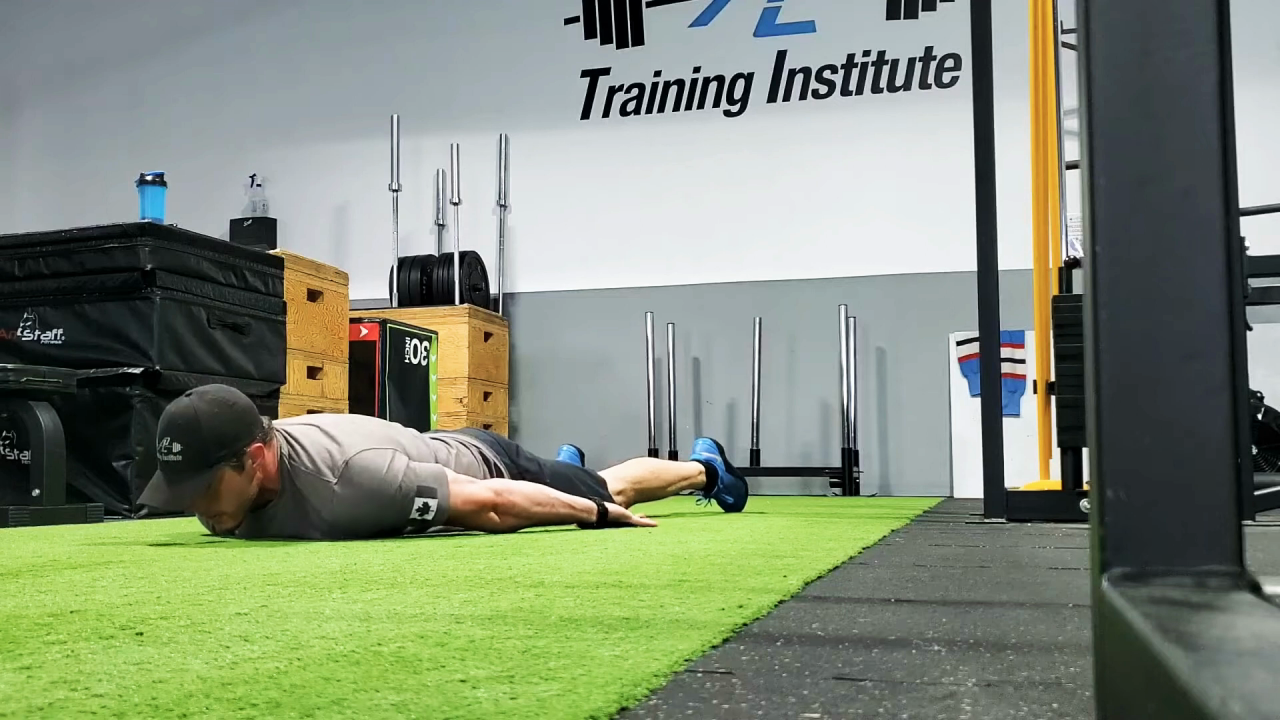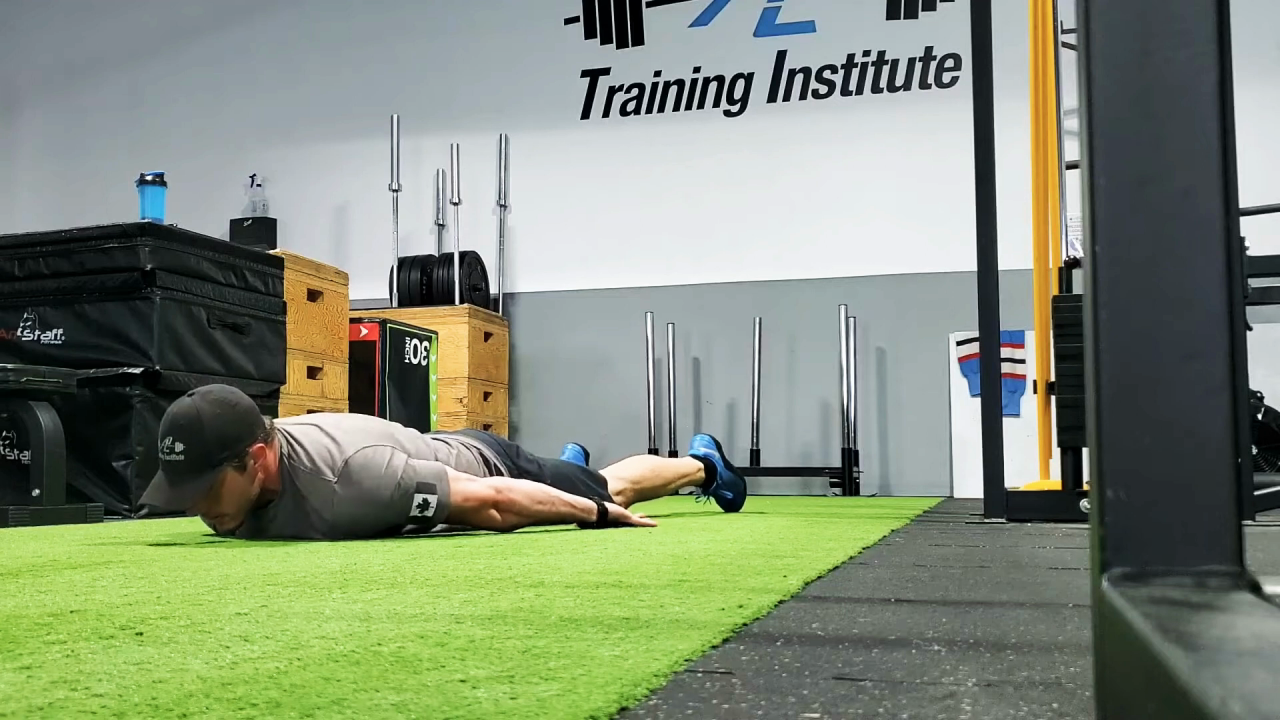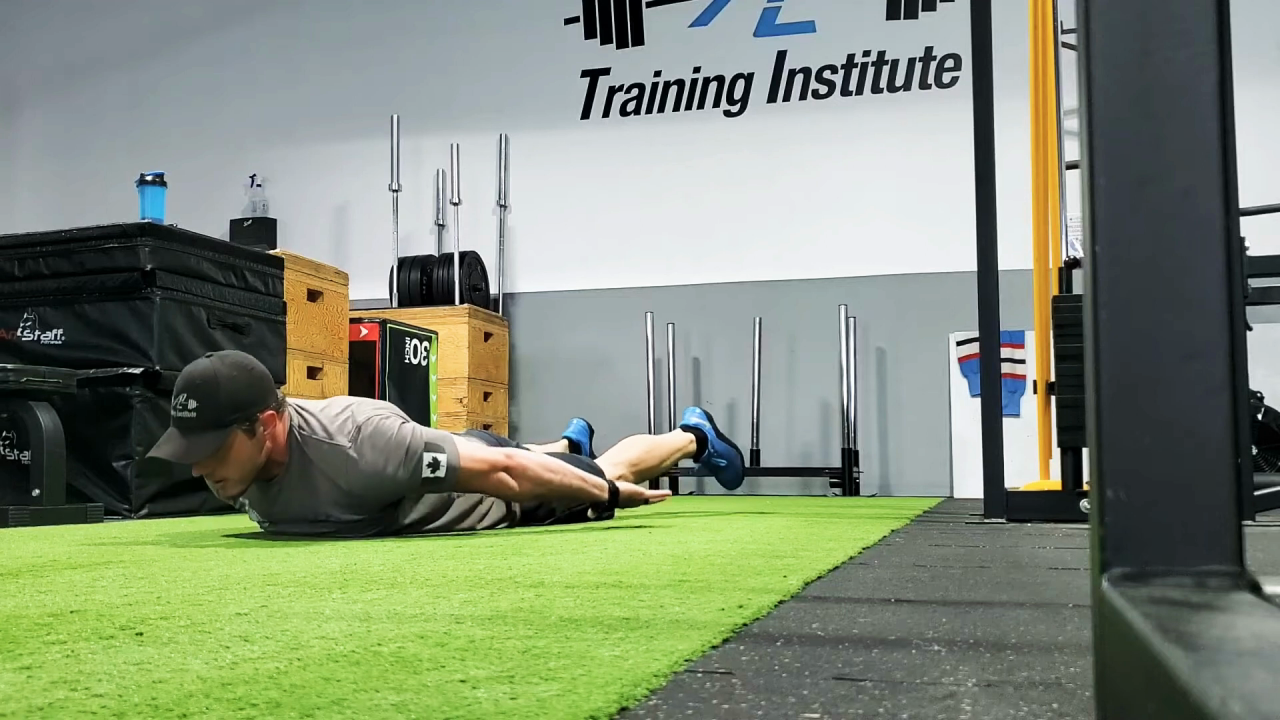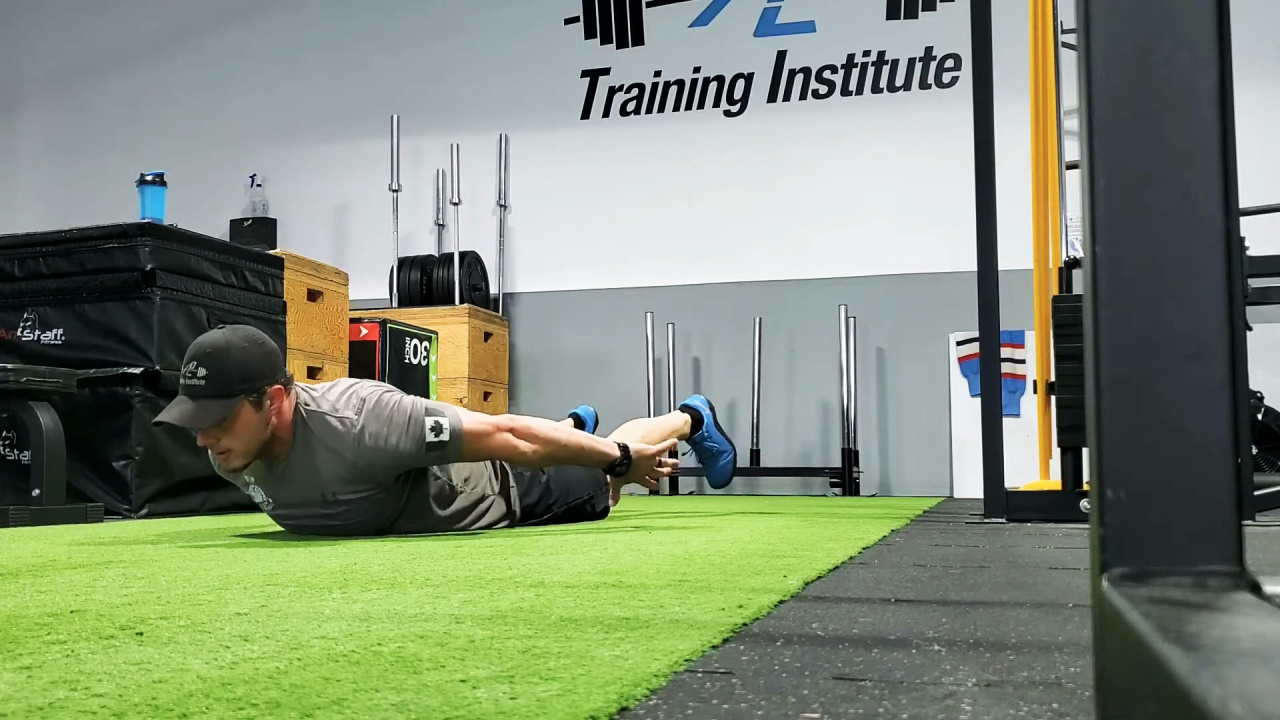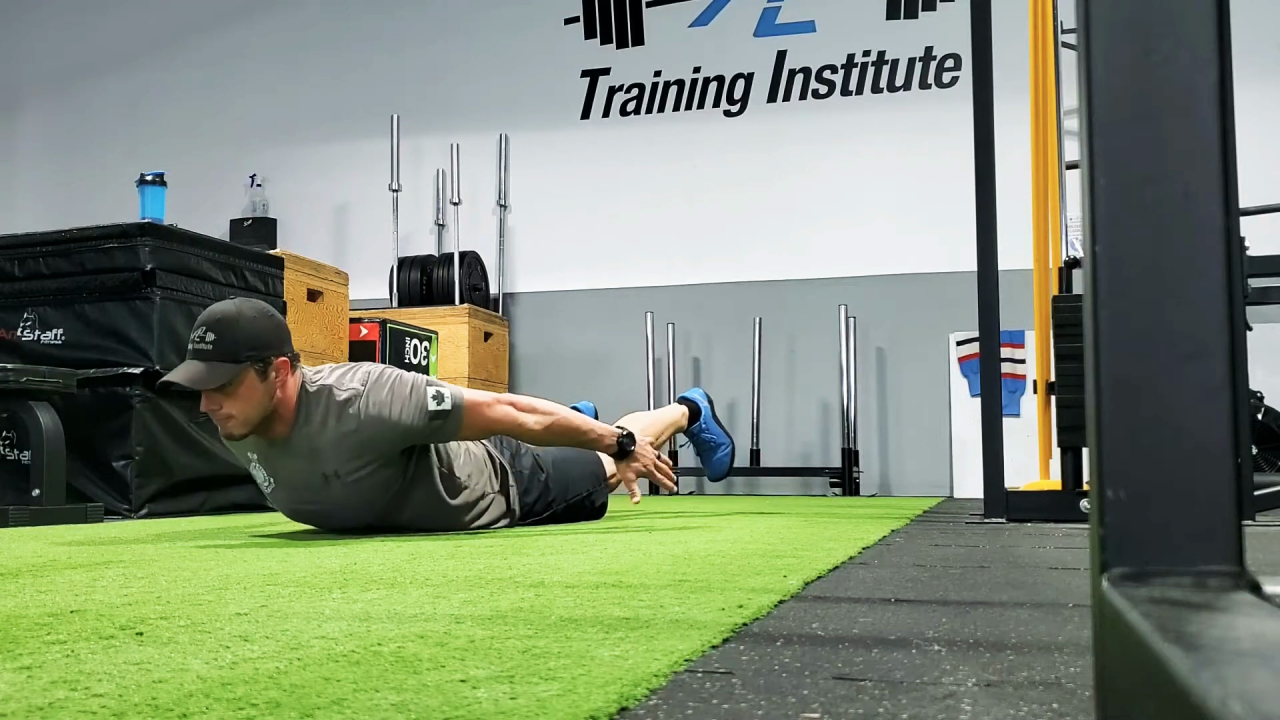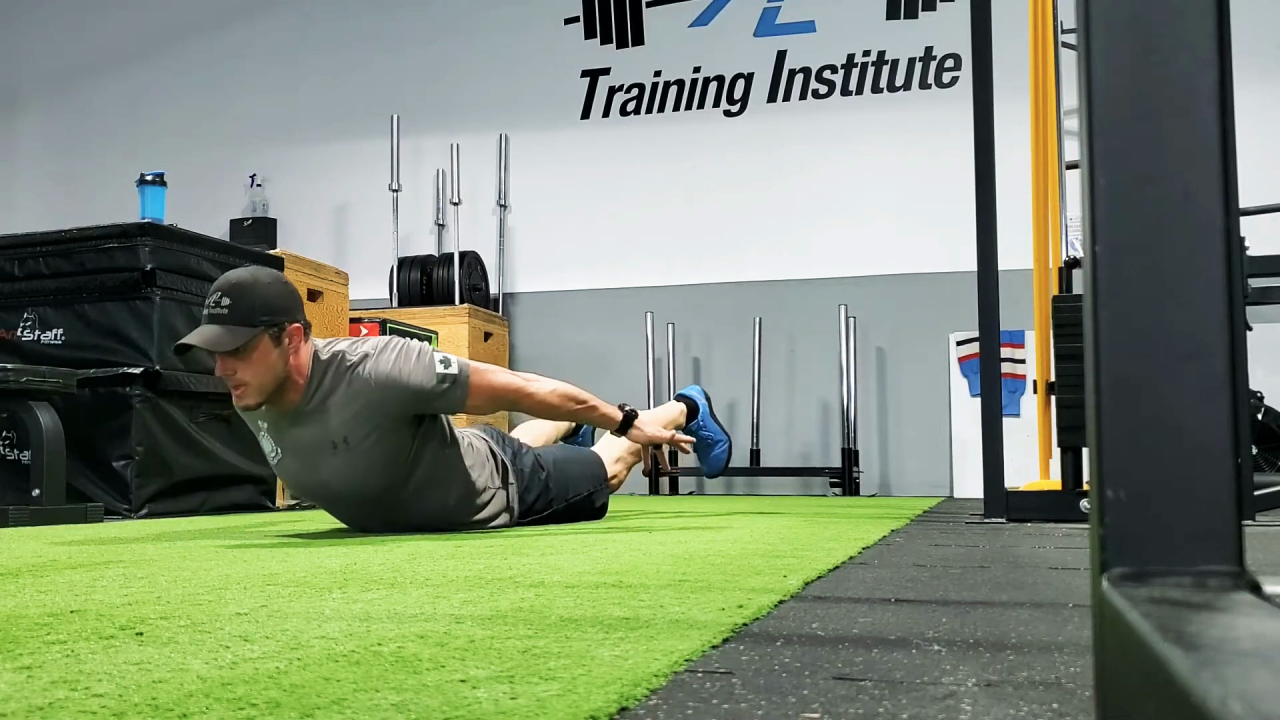
dt=0.4s
person 1, frame 1
left shoulder: (344, 477)
right shoulder: (230, 470)
left elbow: (493, 504)
left wrist: (600, 513)
left hip: (484, 471)
right hip: (438, 456)
left knee: (612, 490)
left ankle: (705, 469)
person 1, frame 2
left shoulder: (342, 477)
right shoulder: (232, 476)
left elbow: (493, 500)
left wrist: (602, 516)
left hip: (484, 474)
right hip: (439, 459)
left knee: (611, 490)
left ankle: (703, 464)
right ankle: (569, 461)
person 1, frame 3
left shoulder: (352, 446)
right shoulder: (235, 464)
left elbow: (503, 471)
left wrist: (612, 494)
left hip: (496, 499)
right hip: (444, 485)
left knee: (609, 476)
left ankle: (693, 436)
right ankle: (569, 443)
person 1, frame 4
left shoulder: (357, 424)
right shoulder: (231, 453)
left elbow: (505, 434)
left wrist: (623, 459)
left hip: (496, 499)
right hip: (444, 477)
left knee: (602, 481)
left ankle: (689, 420)
right ankle: (575, 423)
person 1, frame 5
left shoulder: (360, 401)
right shoulder: (237, 430)
left elbow: (509, 412)
left wrist: (622, 446)
left hip: (496, 497)
left knee: (605, 470)
left ankle: (687, 413)
right ankle: (577, 419)
person 1, frame 6
left shoulder: (375, 371)
right shoulder: (251, 403)
left elbow: (516, 386)
left wrist: (627, 422)
left hip: (497, 497)
left knee: (607, 469)
left ankle: (683, 410)
right ankle: (570, 424)
